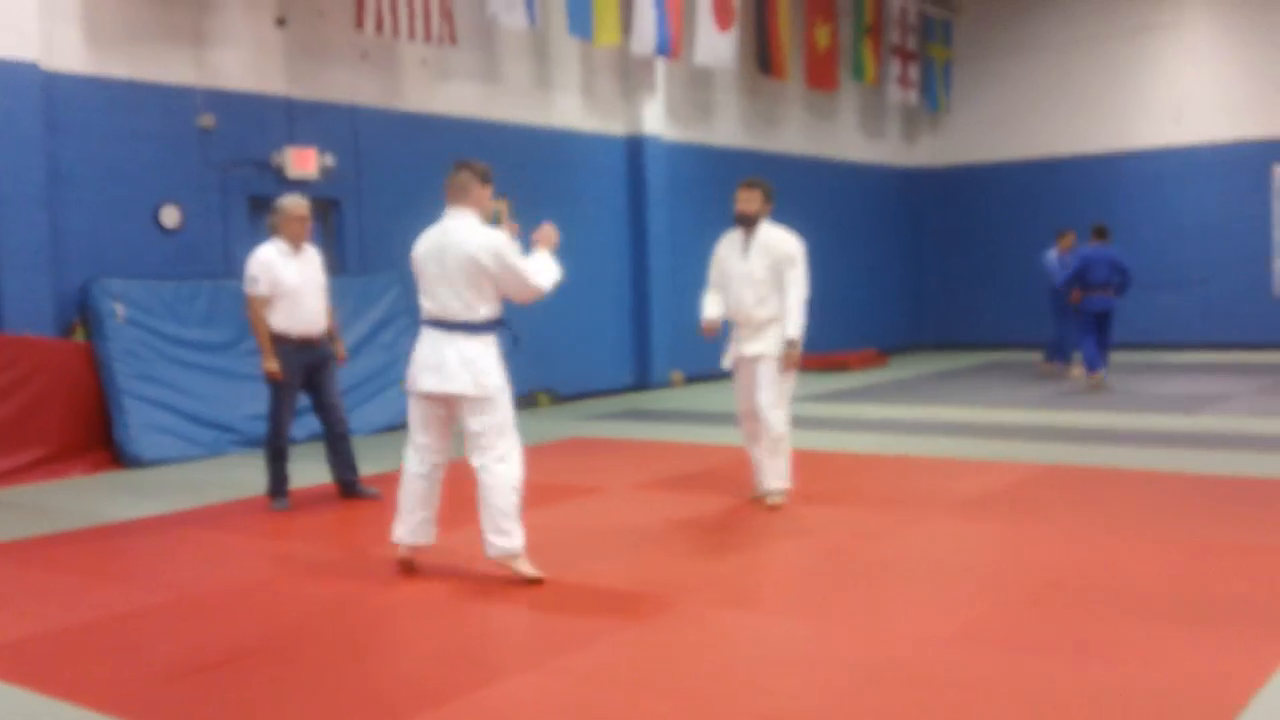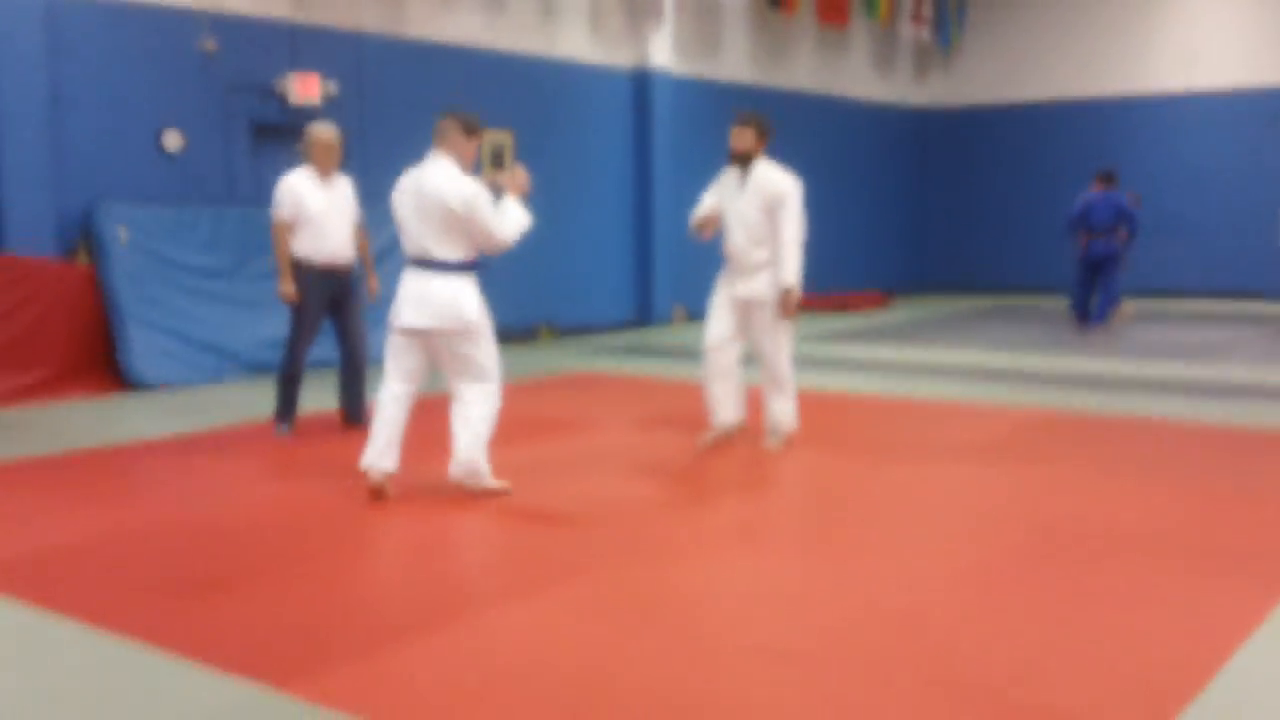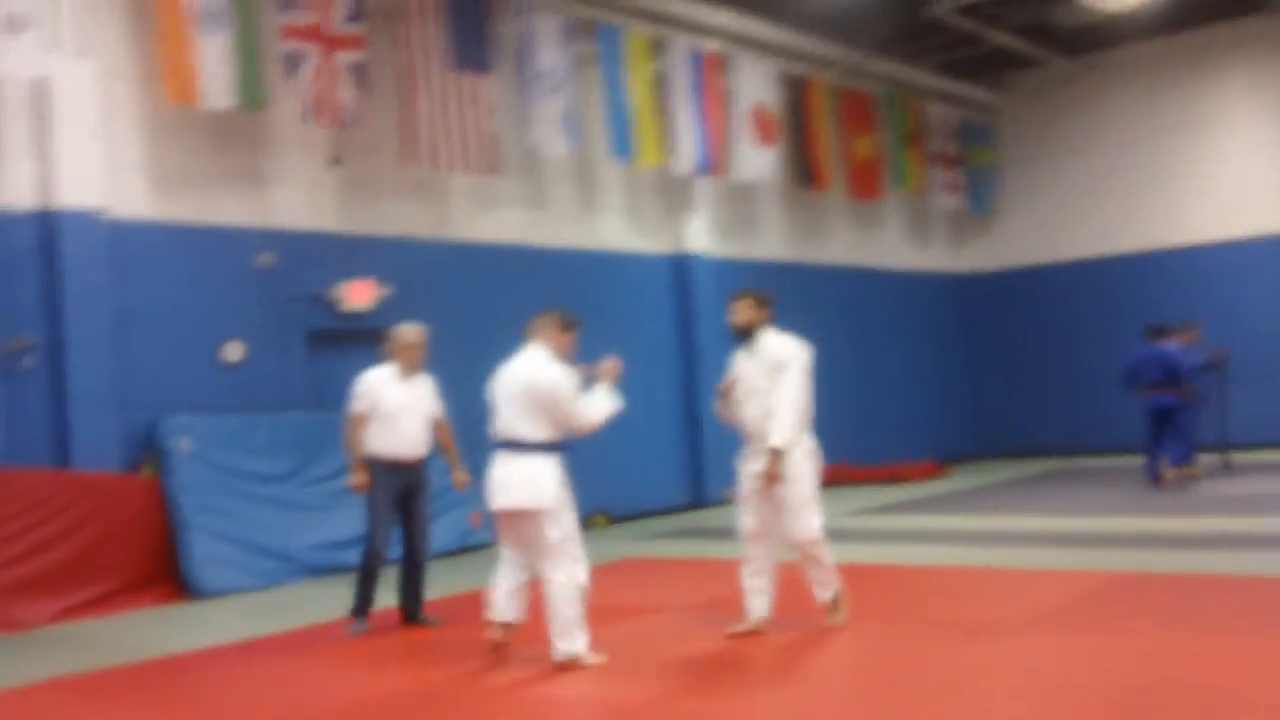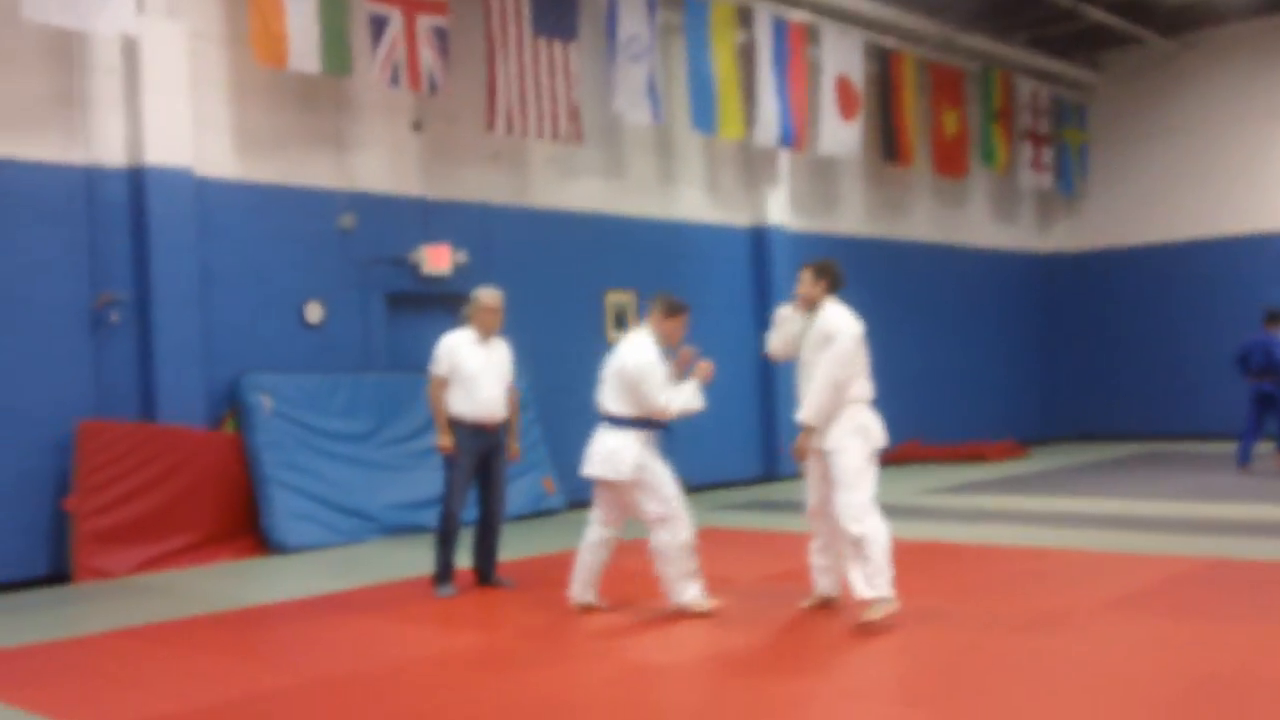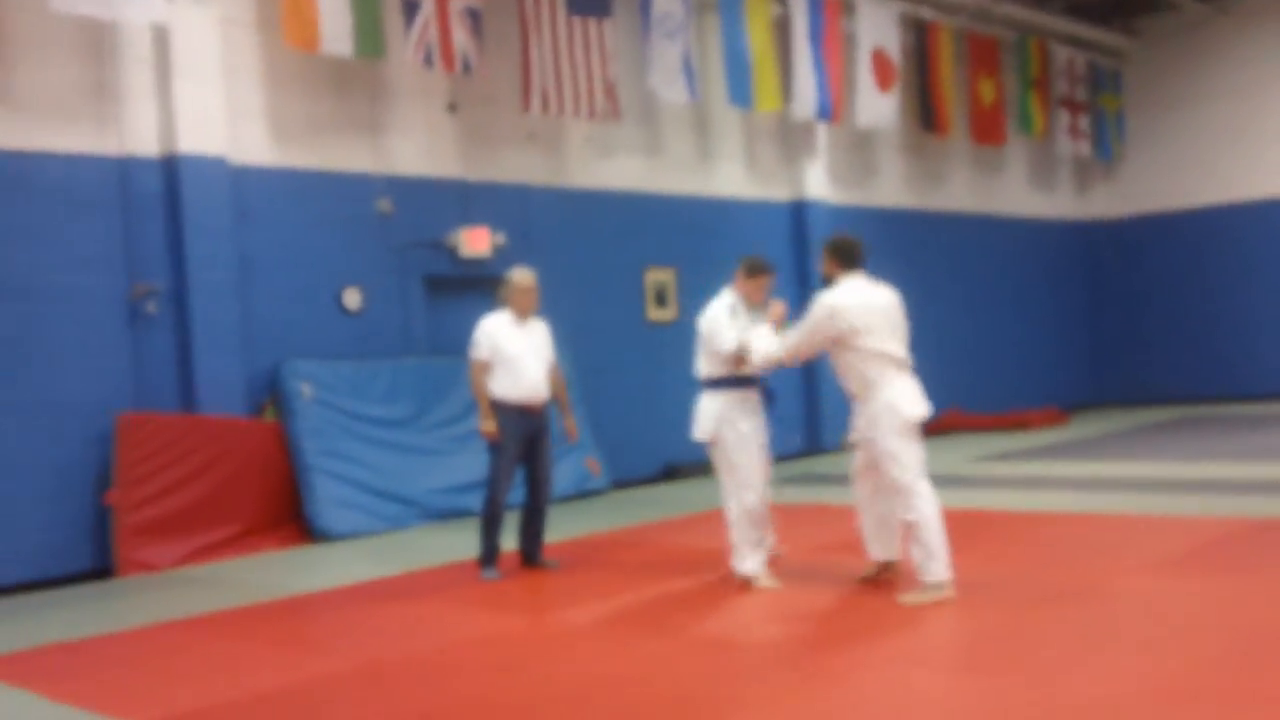
dt=0.4s
person 1, frame 1
left shoulder: (424, 242)
right shoulder: (487, 239)
right elbow: (527, 287)
right wrist: (543, 251)
left hip: (430, 352)
right hip: (472, 357)
left knee: (423, 452)
right knee: (497, 455)
left ankle: (409, 541)
right ankle: (507, 549)
person 1, frame 2
left shoulder: (406, 183)
right shoulder: (463, 188)
right elbow: (497, 238)
right wrist: (512, 197)
left hip: (415, 291)
right hip: (455, 296)
left knee: (398, 385)
right knee: (477, 384)
left ankle: (378, 469)
right ankle: (470, 468)
person 1, frame 3
left shoulder: (507, 370)
right shoulder: (552, 372)
right elbow: (582, 420)
left wrist: (571, 384)
right wrist: (604, 386)
left hip: (504, 471)
right hip: (538, 474)
left knee: (514, 555)
right knee: (563, 562)
left ankle: (501, 620)
right ankle: (570, 648)
person 1, frame 4
left shoulder: (632, 346)
right shoulder: (645, 355)
right elbow: (663, 406)
left wrist: (677, 371)
right wrist: (694, 383)
left hip: (609, 443)
right hip: (630, 448)
left knee: (604, 523)
right knee: (672, 519)
left ankle: (583, 594)
right ankle: (687, 596)
person 1, frame 5
left shoulder: (747, 312)
right shoulder: (718, 313)
right elbow: (735, 351)
left wrist: (771, 324)
right wrist: (769, 325)
left hip: (745, 403)
right hip: (725, 407)
left knee: (754, 479)
right knee: (745, 486)
left ankle: (756, 544)
right ankle: (749, 566)
person 2, frame 1
left shoulder: (784, 242)
right shoulder: (726, 244)
left elbow: (795, 295)
right elbow: (716, 289)
left wrist: (792, 342)
right wrist: (711, 317)
left hip: (775, 338)
right hip: (742, 338)
left knee: (770, 411)
right knee: (749, 414)
left ankle: (776, 486)
right ankle: (766, 481)
person 2, frame 2
left shoulder: (781, 182)
right shoulder: (726, 179)
left elbow: (789, 236)
right elbow: (704, 218)
left wrist: (789, 287)
right wrist: (702, 223)
left hip: (768, 280)
right hip: (734, 278)
left knee: (774, 357)
right knee: (717, 346)
left ankle: (781, 427)
right ankle: (726, 420)
person 2, frame 3
left shoulder: (788, 350)
right shoulder: (740, 359)
left elbow: (791, 404)
right elbow: (731, 413)
left wrist: (777, 452)
right wrist: (724, 398)
left hip: (789, 454)
right hip: (754, 455)
left knee: (802, 531)
right knee: (754, 535)
left ankle: (831, 594)
right ankle: (756, 614)
person 2, frame 4
left shoulder: (840, 322)
right shoulder: (813, 322)
left elbow: (829, 380)
right elbow: (778, 349)
left wrist: (806, 428)
right wrist: (796, 308)
left hip: (849, 427)
right hip: (824, 430)
left knee: (854, 511)
right knee: (822, 511)
left ankle: (880, 596)
right ankle: (826, 589)
person 2, frame 5
left shoulder: (833, 301)
right shoulder: (885, 292)
left elbow: (798, 346)
left wrist: (755, 350)
left hip: (886, 403)
right hip: (885, 399)
left knee: (907, 490)
right knee: (869, 479)
left ankle: (937, 580)
right ankle: (885, 558)
person 3, frame 1
left shoulder: (313, 254)
right shoulder: (264, 257)
right elbow: (256, 310)
left wrist: (336, 341)
right wrist: (268, 355)
left hip: (318, 347)
right hip: (286, 349)
left knee: (335, 417)
right knee: (281, 424)
left ankle: (349, 483)
right ankle: (278, 492)
person 3, frame 2
left shoulder: (345, 184)
right shoulder: (293, 183)
left elbow: (357, 231)
right elbow: (280, 234)
left wrist: (371, 273)
right wrist: (285, 279)
left hip: (344, 277)
right hip: (311, 276)
left knee: (354, 349)
right knee: (298, 349)
left ankle: (354, 414)
right ankle: (284, 417)
person 3, frame 3
left shoulder: (426, 384)
right shoulder: (373, 379)
left elbow: (440, 428)
right elbow: (355, 425)
left wrist: (456, 466)
right wrist: (357, 469)
left hip: (414, 472)
right hip: (382, 471)
left knee: (417, 546)
right knee: (377, 544)
left ankle: (412, 611)
right ankle: (360, 612)
person 3, frame 4
left shoulder: (503, 347)
right shoulder: (452, 342)
right elbow: (436, 389)
left wrist: (512, 437)
right wrist: (443, 432)
left hip: (494, 435)
right hip: (463, 434)
left knee: (493, 508)
right knee: (453, 507)
left ankle: (486, 572)
right ankle: (443, 577)
person 3, frame 5
left shoulder: (542, 327)
right shoulder: (490, 326)
left elbow: (553, 373)
right elbow: (478, 374)
left wrist: (566, 413)
right wrist: (486, 417)
left hip: (538, 416)
right hip: (507, 416)
left knee: (540, 489)
right knee: (498, 490)
left ankle: (532, 553)
right ankle: (488, 560)
